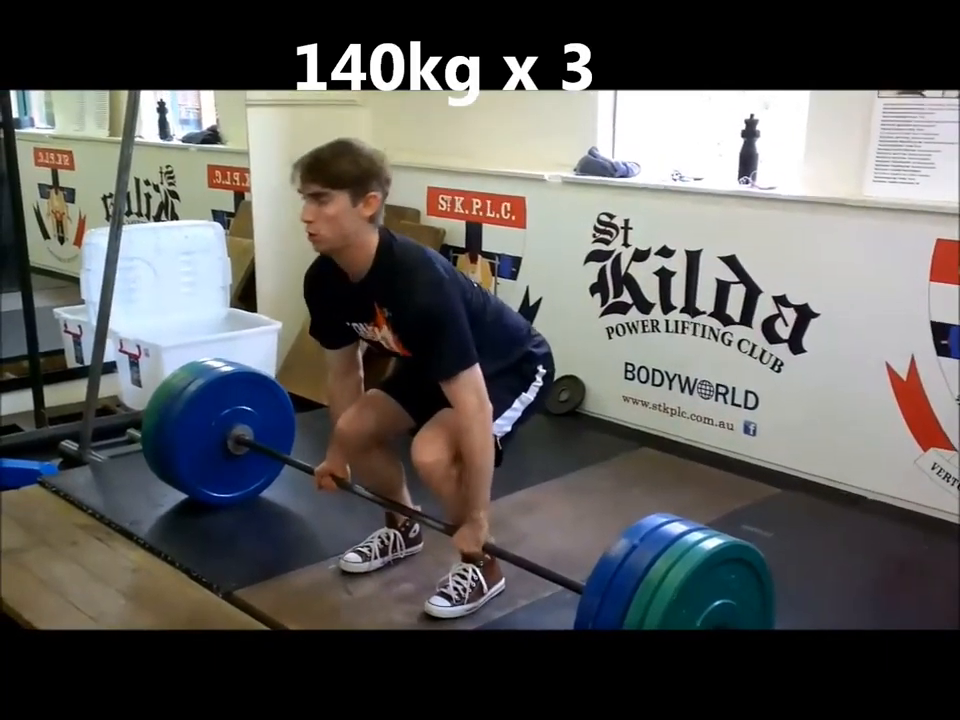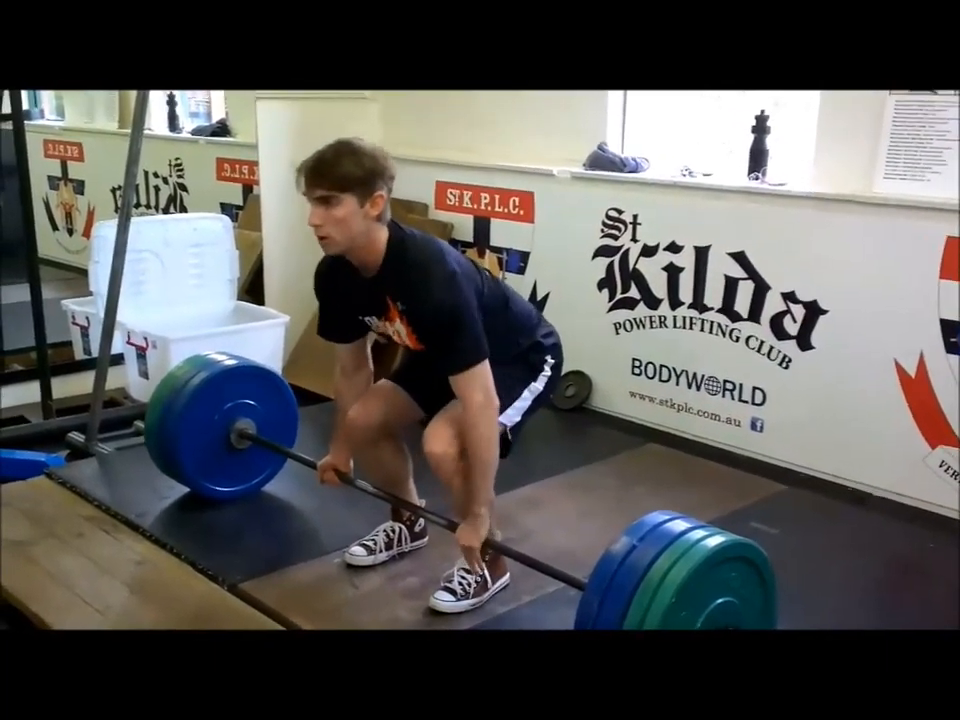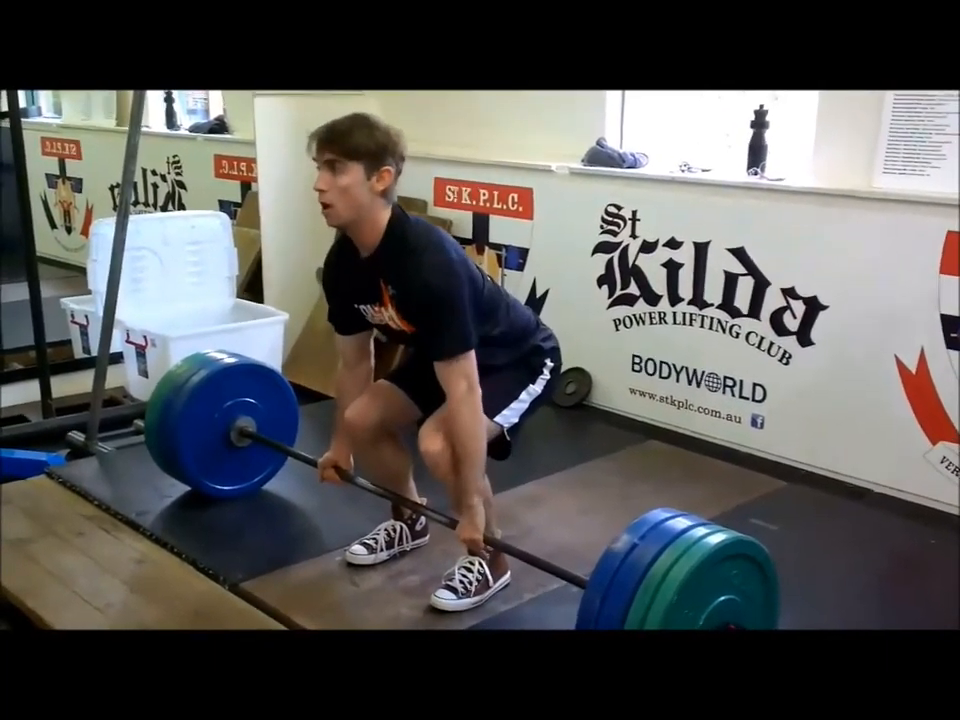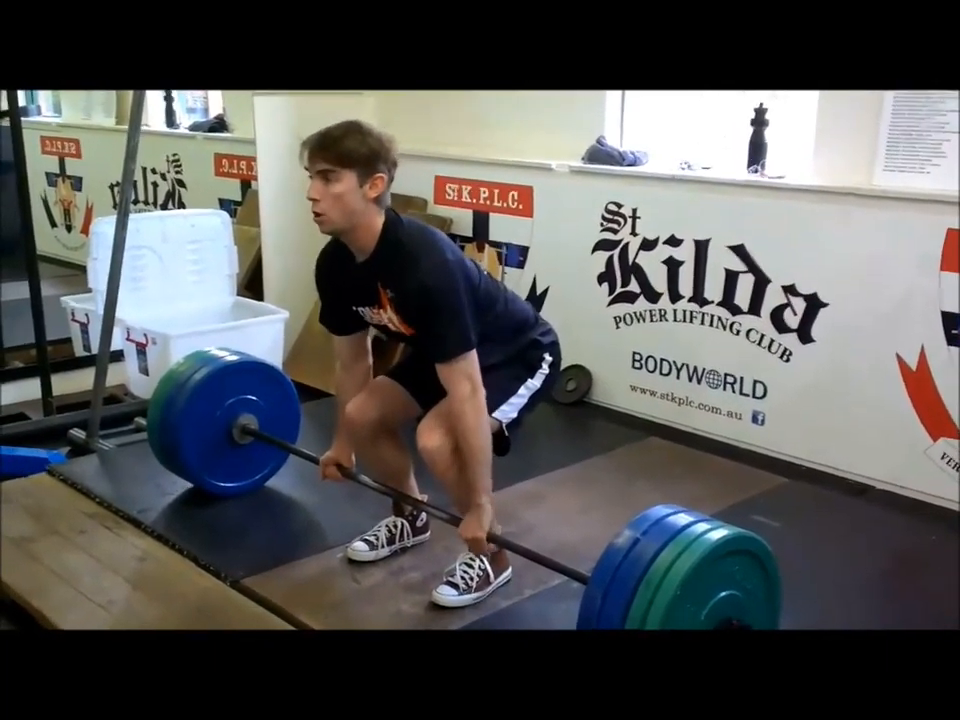
dt=0.3s
person 1, frame 1
left shoulder: (422, 285)
right shoulder: (324, 280)
left elbow: (475, 407)
right elbow: (344, 370)
left wrist: (475, 520)
right wrist: (335, 454)
left hip: (513, 365)
right hip: (431, 363)
left knee: (432, 454)
right knee: (355, 430)
left ankle: (482, 565)
right ankle: (402, 528)
person 1, frame 2
left shoulder: (434, 279)
right shoulder: (335, 276)
left elbow: (482, 402)
right elbow: (351, 366)
left wrist: (477, 515)
right wrist: (339, 448)
left hip: (522, 355)
right hip: (440, 355)
left knee: (442, 446)
right knee: (363, 422)
left ankle: (488, 561)
right ankle: (408, 522)
person 1, frame 3
left shoulder: (430, 263)
right shoulder: (342, 262)
left elbow: (464, 391)
right elbow: (354, 360)
left wrist: (471, 508)
right wrist: (339, 443)
left hip: (520, 357)
right hip: (438, 353)
left knee: (438, 443)
right knee: (363, 421)
left ankle: (489, 561)
right ankle: (408, 521)
person 1, frame 4
left shoulder: (425, 266)
right shoulder: (336, 264)
left elbow: (466, 392)
right elbow: (352, 359)
left wrist: (479, 507)
right wrist: (342, 443)
left hip: (520, 353)
right hip: (442, 348)
left knee: (437, 440)
right knee: (363, 417)
left ankle: (490, 555)
right ankle: (410, 517)
